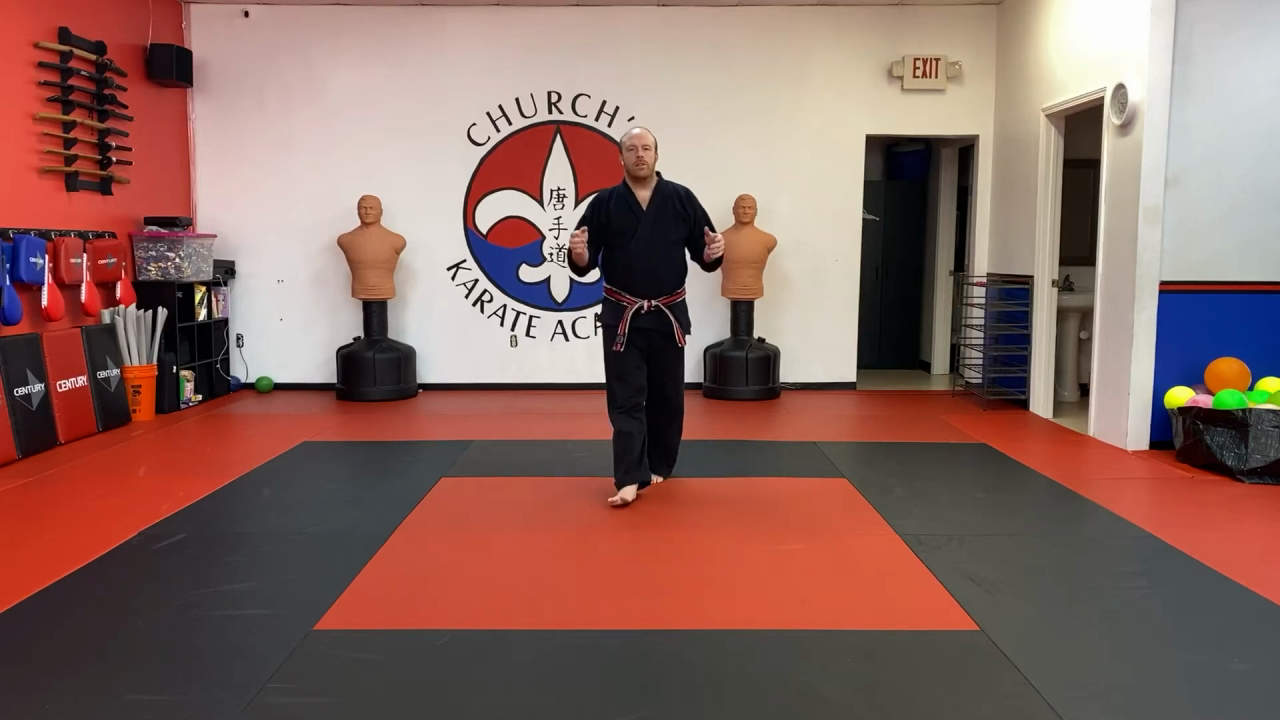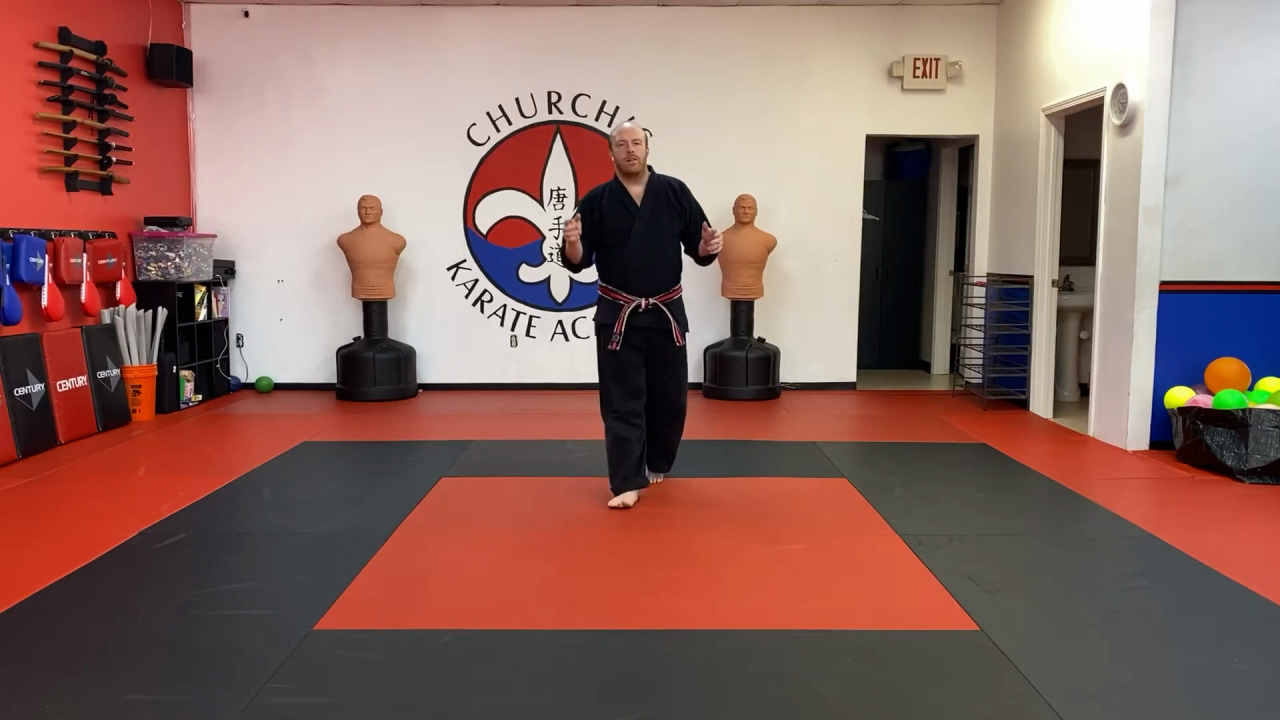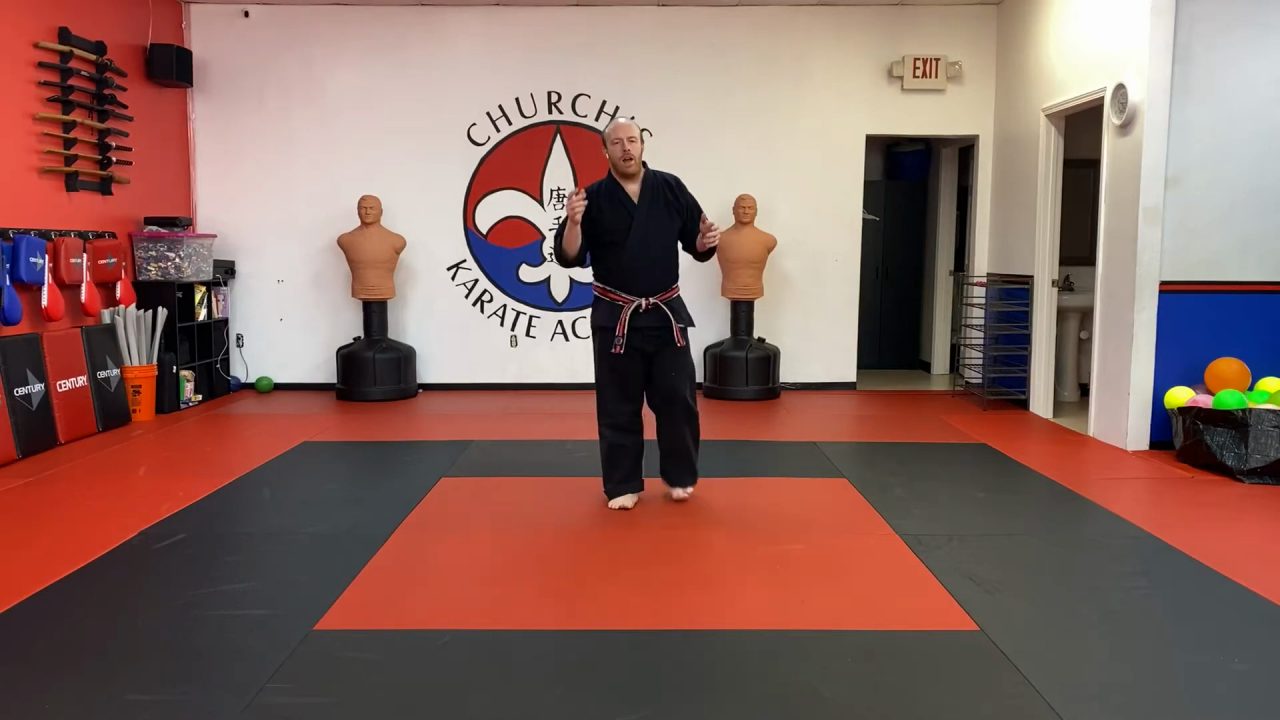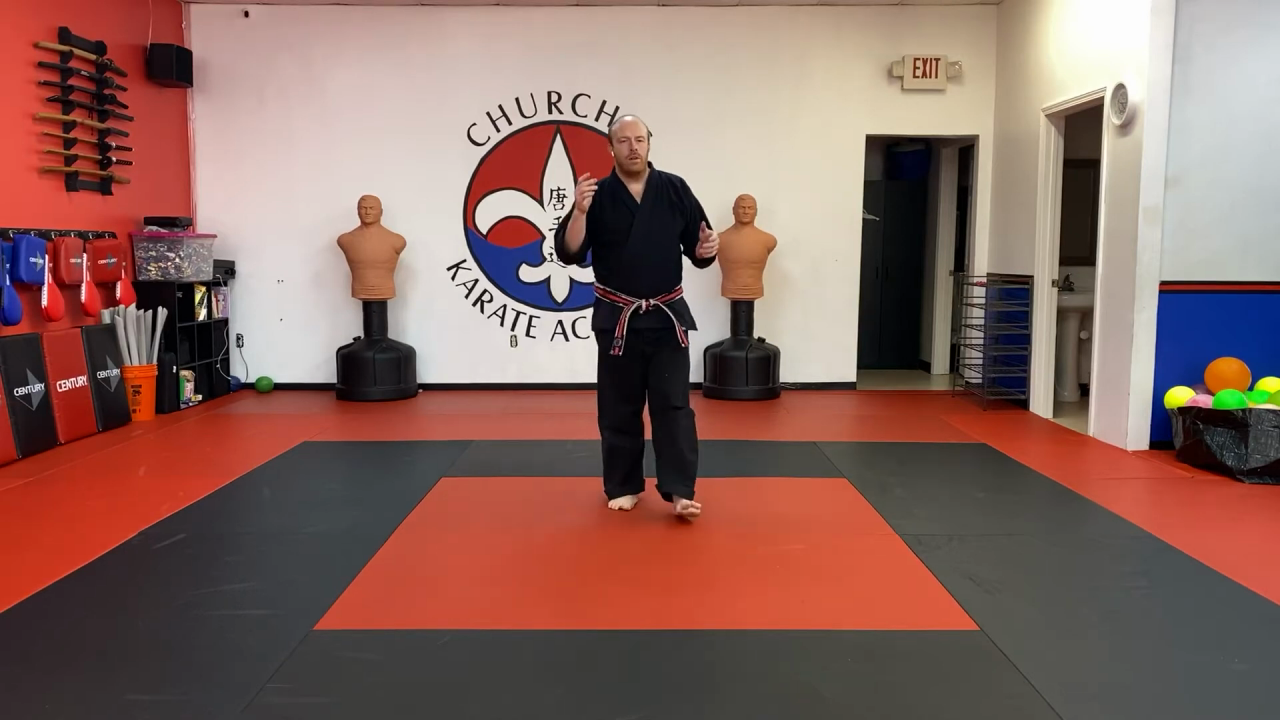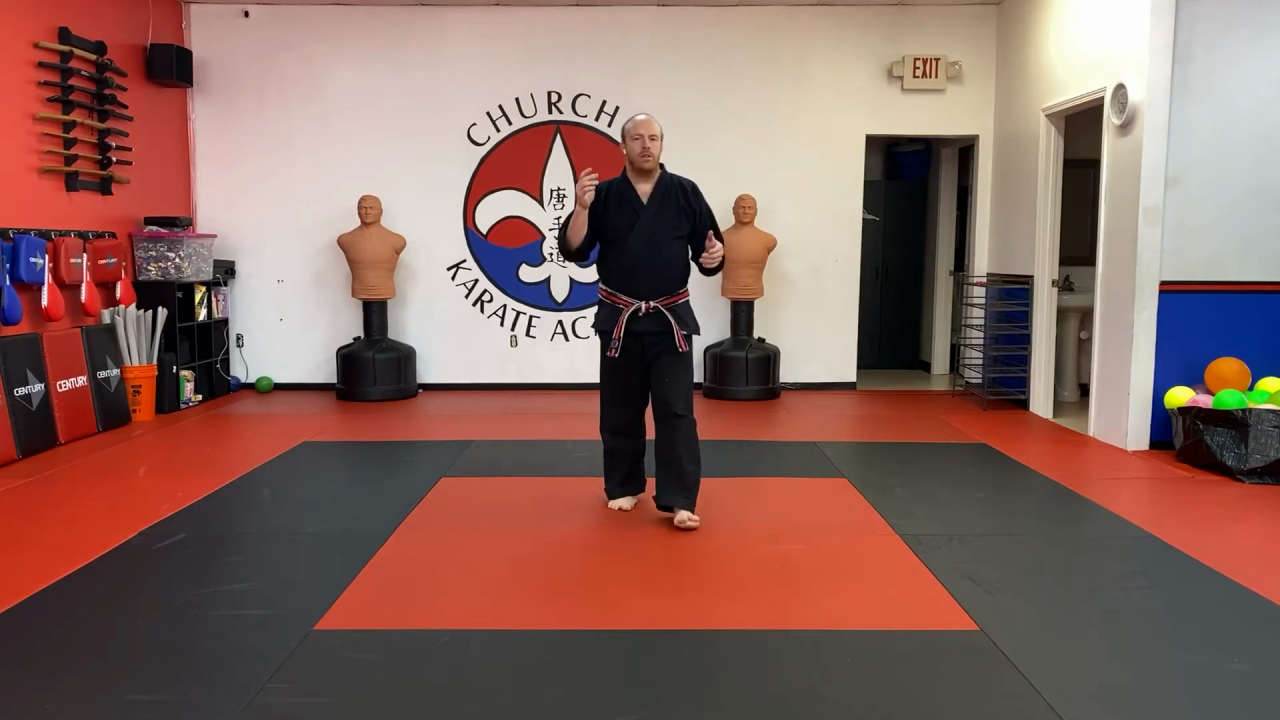
dt=0.2s
person 1, frame 1
left shoulder: (681, 199)
right shoulder: (604, 203)
left elbow: (703, 251)
right elbow: (585, 263)
left wrist: (713, 252)
right wrist: (578, 254)
left hip: (668, 315)
right hip: (622, 316)
left knee: (667, 398)
right knee: (626, 399)
left ankle: (658, 465)
right ankle: (629, 480)
person 1, frame 2
left shoulder: (675, 193)
right shoulder: (597, 200)
left elbow: (697, 248)
right elbow: (578, 262)
left wrist: (709, 246)
right wrist: (571, 243)
left hip: (666, 312)
right hip: (617, 314)
left knee: (669, 398)
right knee: (622, 402)
left ankle: (658, 463)
right ankle: (627, 482)
person 1, frame 3
left shoulder: (671, 189)
right shoulder: (593, 197)
left elbow: (694, 244)
right elbow: (570, 257)
left wrist: (707, 240)
right wrist: (573, 223)
left hip: (666, 312)
right hip: (615, 315)
left knee: (677, 400)
right knee: (618, 406)
left ankle: (679, 476)
right ankle: (623, 484)
person 1, frame 4
left shoulder: (675, 189)
right shoulder: (597, 195)
left elbow: (695, 248)
right elbow: (570, 254)
left wrist: (707, 248)
right wrist: (580, 212)
left hip: (667, 315)
right hip: (617, 316)
left knee: (672, 404)
right knee: (619, 407)
left ankle: (679, 490)
right ankle: (623, 486)
person 1, frame 5
left shoulder: (685, 192)
right shoulder: (603, 195)
left elbow: (707, 246)
right elbow: (573, 251)
left wrist: (712, 256)
right wrist: (582, 208)
left hip: (671, 318)
right hip: (620, 317)
left knee: (676, 409)
right knee: (620, 408)
left ankle: (679, 501)
right ankle: (624, 486)
